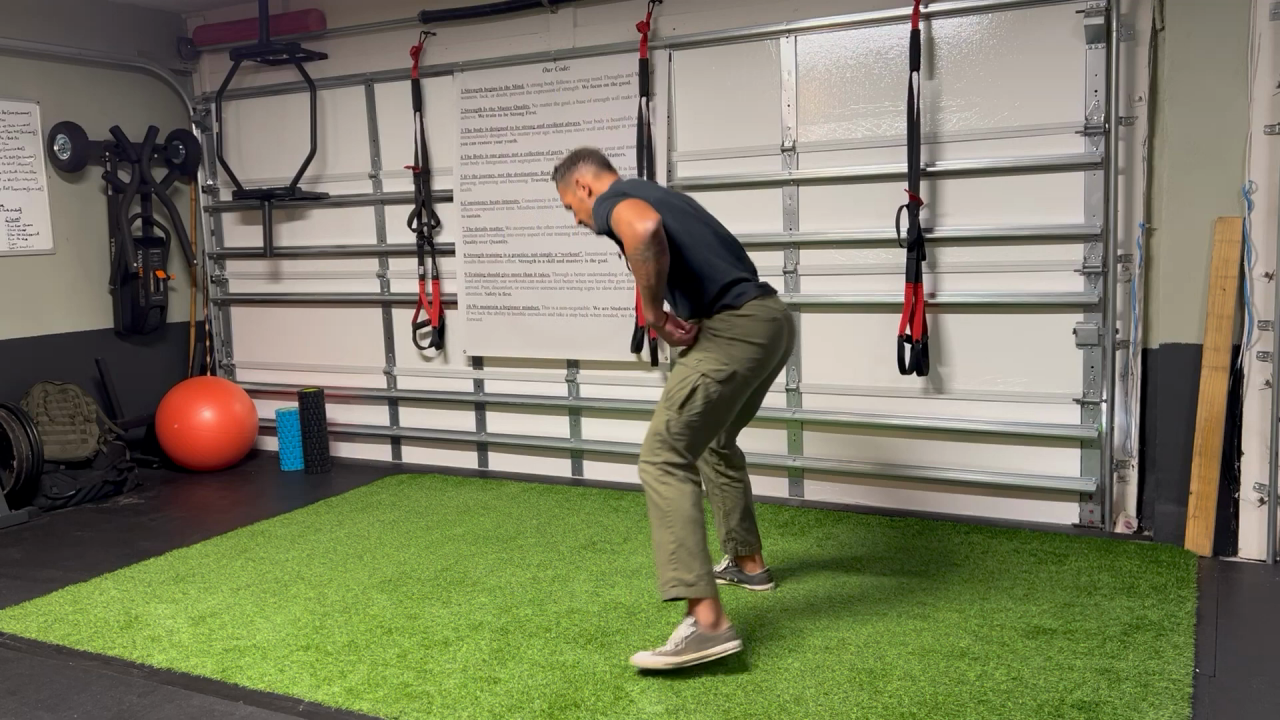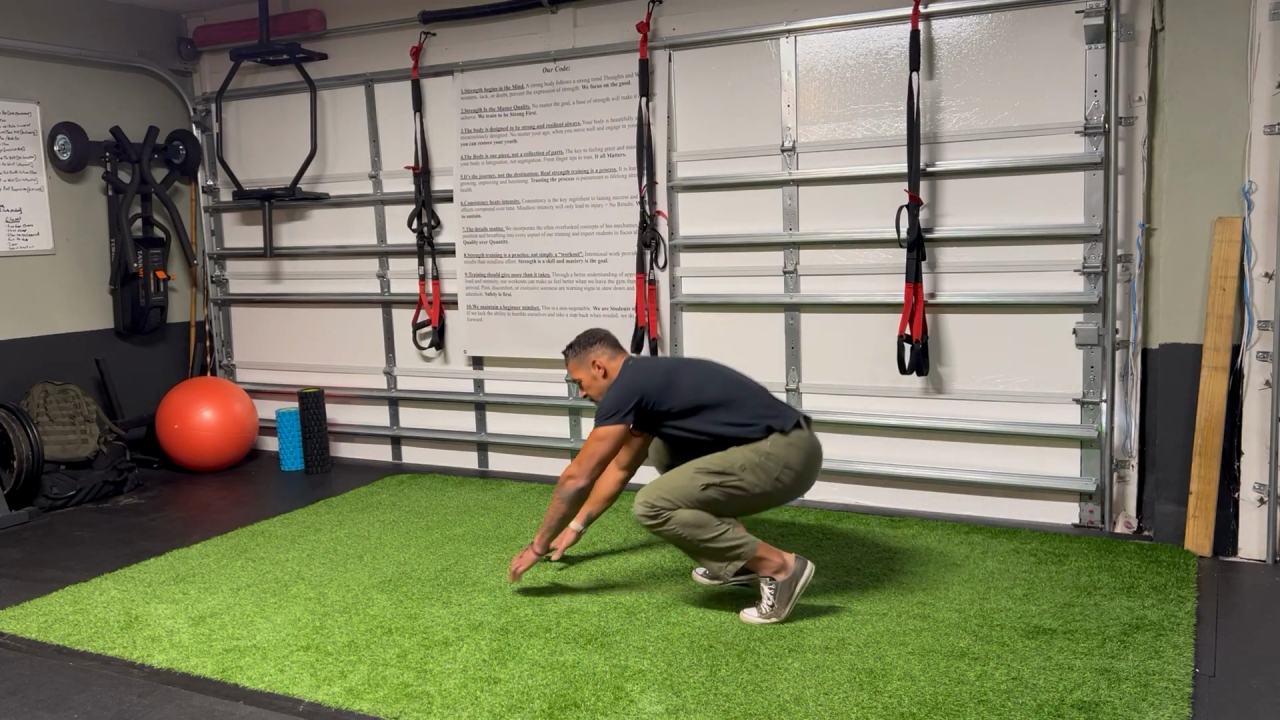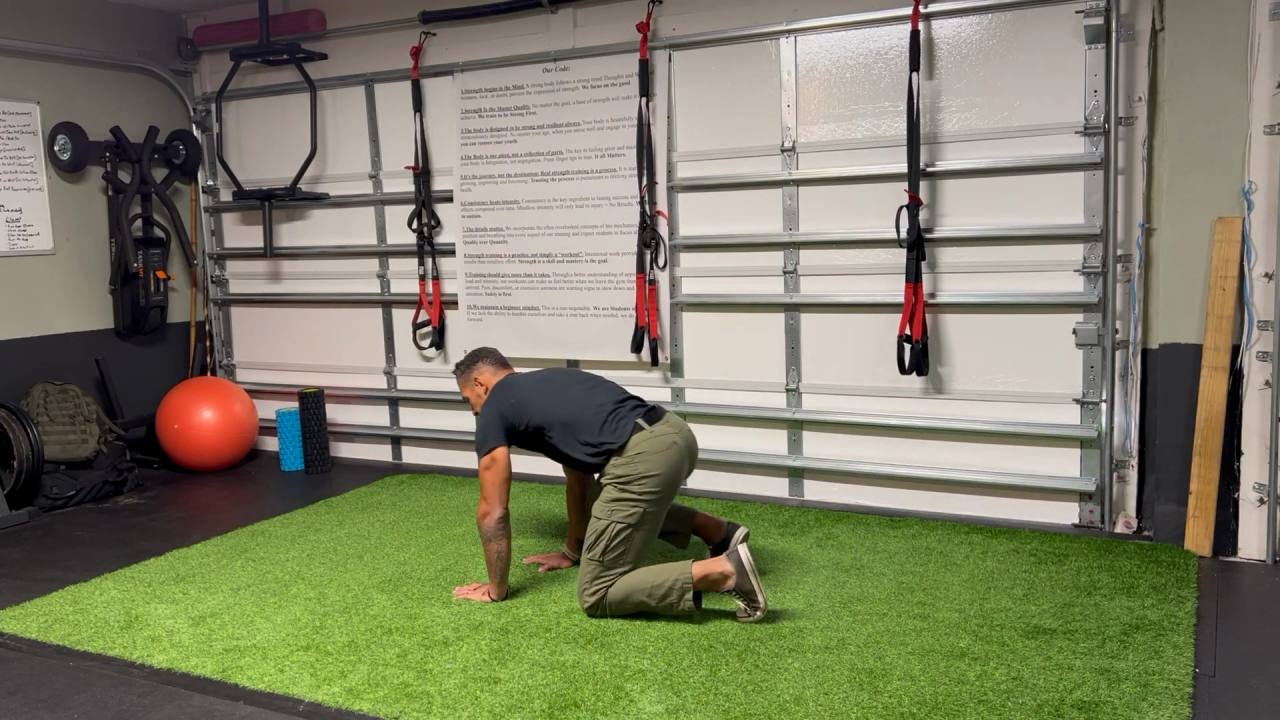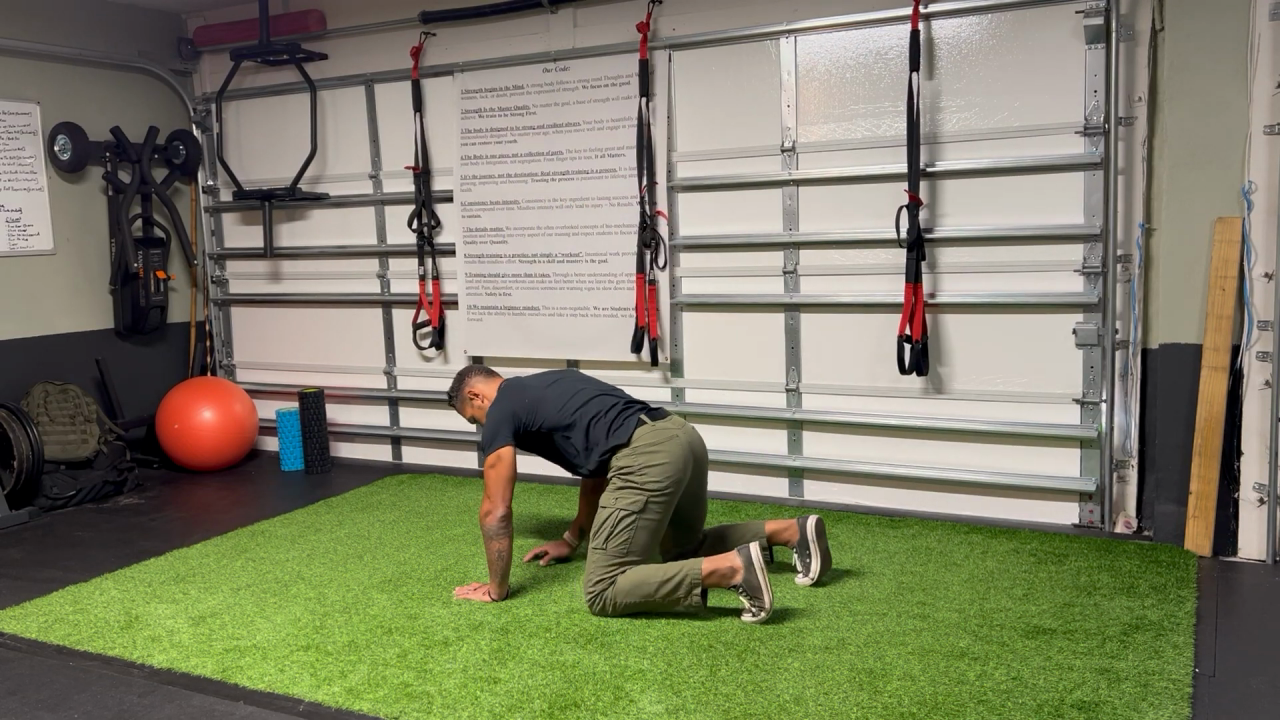
dt=0.7s
person 1, frame 1
left shoulder: (617, 198)
right shoulder: (649, 196)
left elbow: (646, 231)
left wrist: (653, 314)
right wrist: (679, 327)
left hip: (737, 330)
right hip: (771, 322)
left knee: (663, 460)
right knee: (712, 440)
left ankle: (707, 621)
right ankle: (749, 563)
person 1, frame 2
left shoulder: (626, 388)
right shoulder: (645, 382)
left elbow: (578, 477)
right elbow: (621, 467)
left wrist: (539, 545)
right wrist: (574, 528)
left hip: (783, 454)
right hip: (781, 442)
left knee: (654, 505)
right knee: (665, 453)
left ankle: (779, 567)
right ankle: (740, 559)
person 1, frame 3
left shoulder: (494, 412)
right shoulder: (548, 382)
left elbow: (493, 511)
right elbow: (580, 476)
left wrist: (497, 588)
right wrist: (574, 551)
left hip: (643, 456)
right hip: (675, 434)
left knee: (597, 596)
left ankle: (721, 571)
right ankle: (718, 530)
person 1, frame 4
left shoulder: (501, 413)
right shoulder: (542, 388)
left elbow: (496, 510)
right elbow: (594, 471)
left wrist: (497, 587)
right wrist: (570, 540)
left hip: (647, 457)
right hip: (681, 437)
left knee: (603, 593)
right knee: (684, 549)
left ankle: (730, 567)
right ankle: (792, 531)
